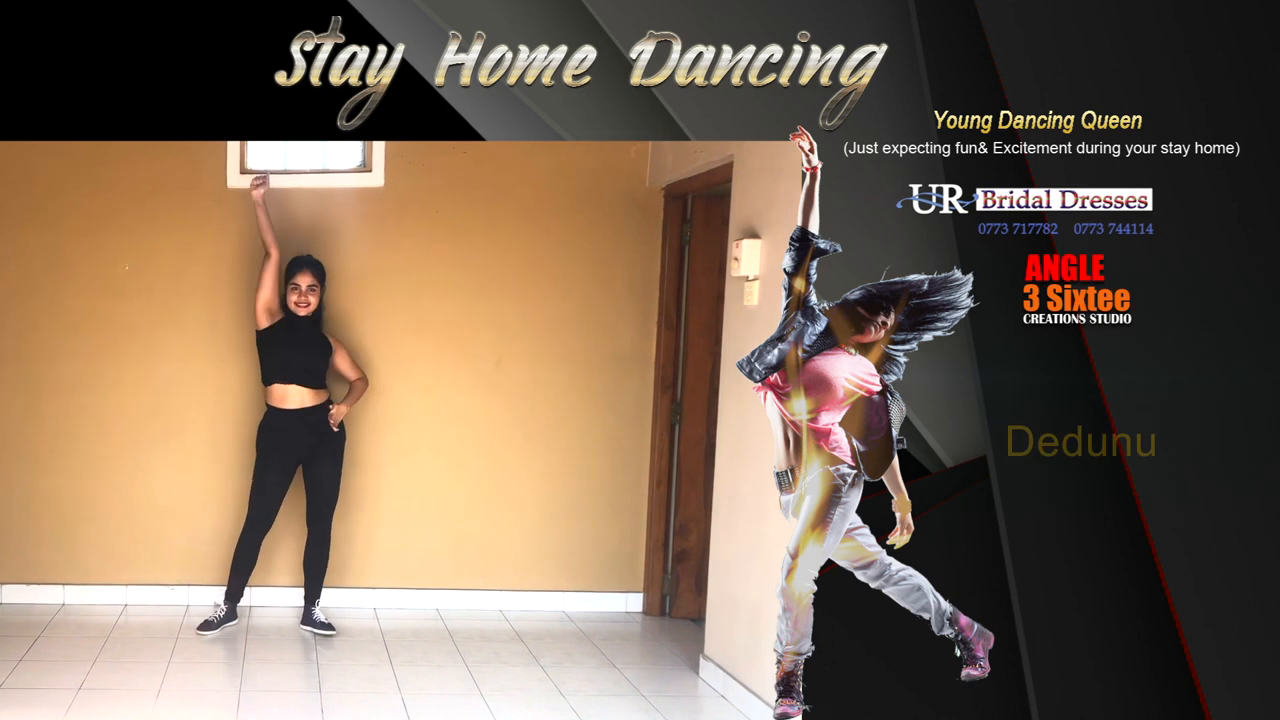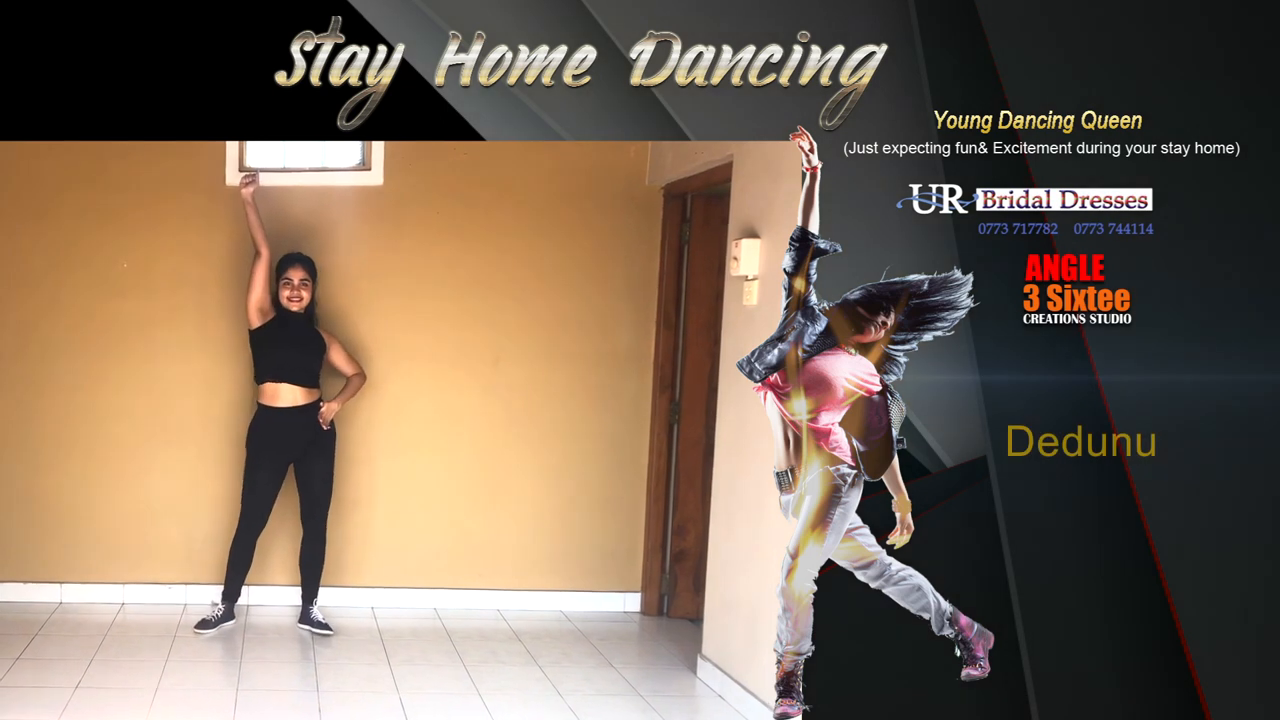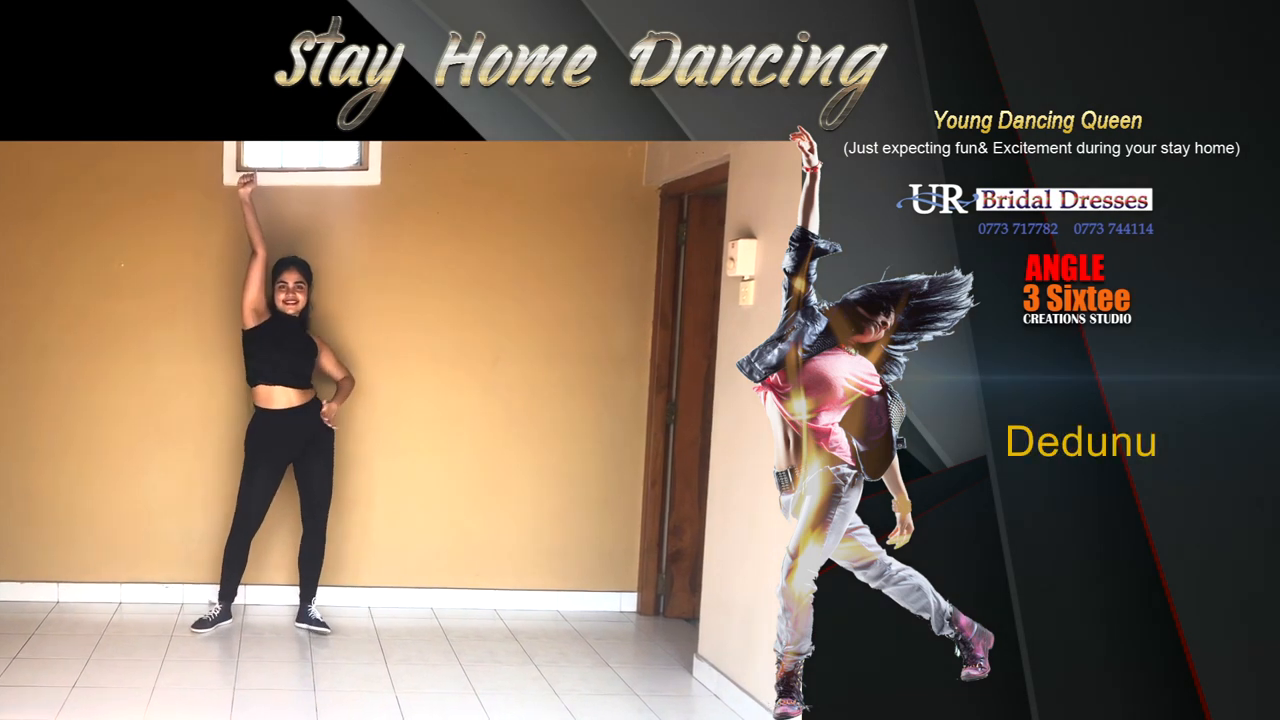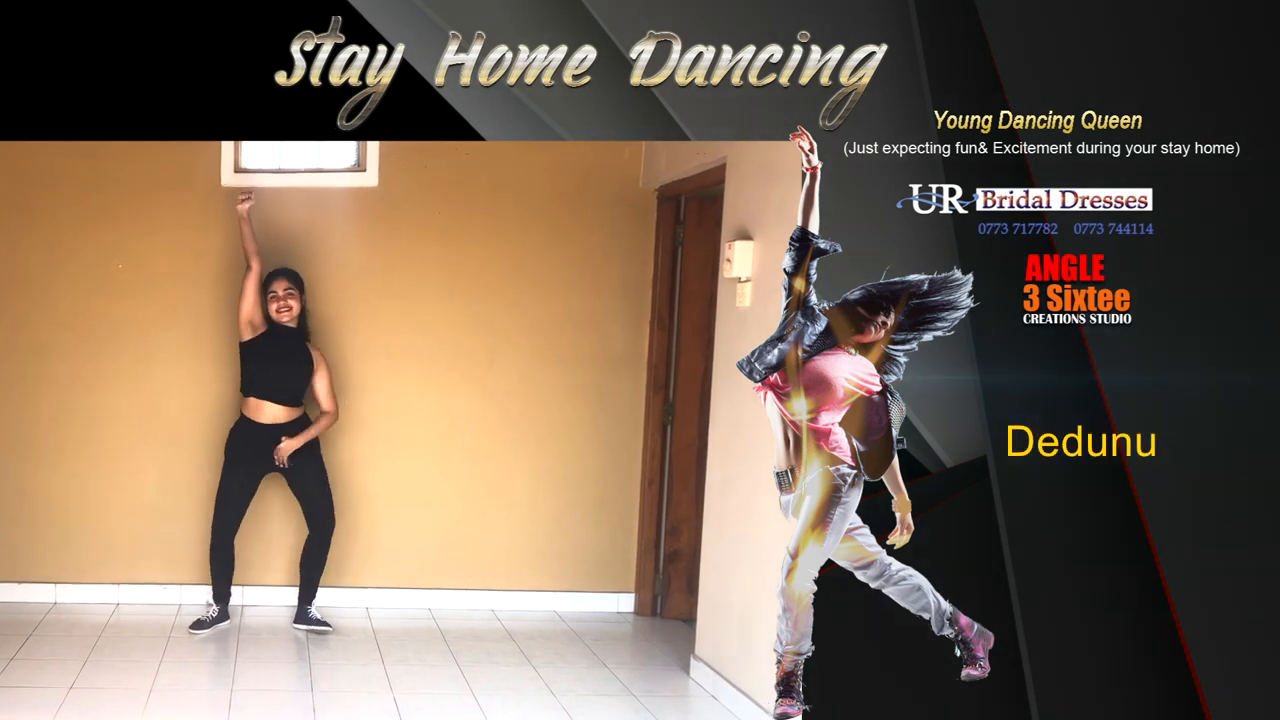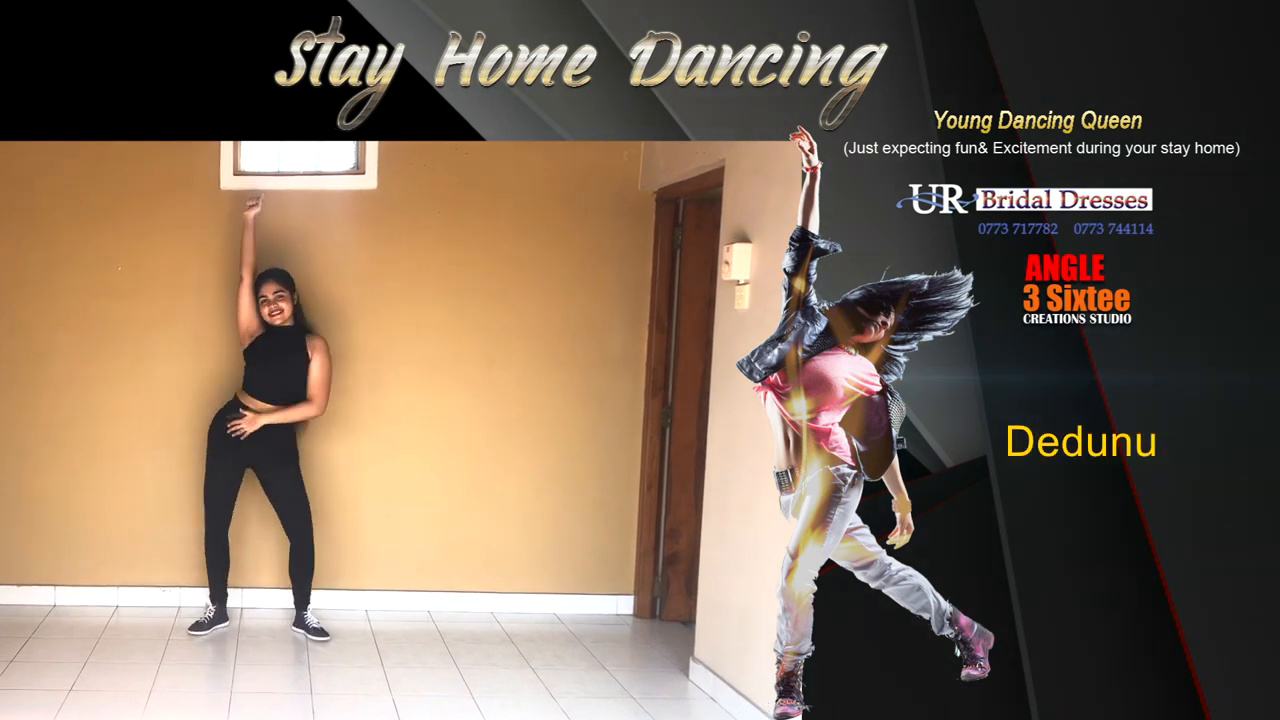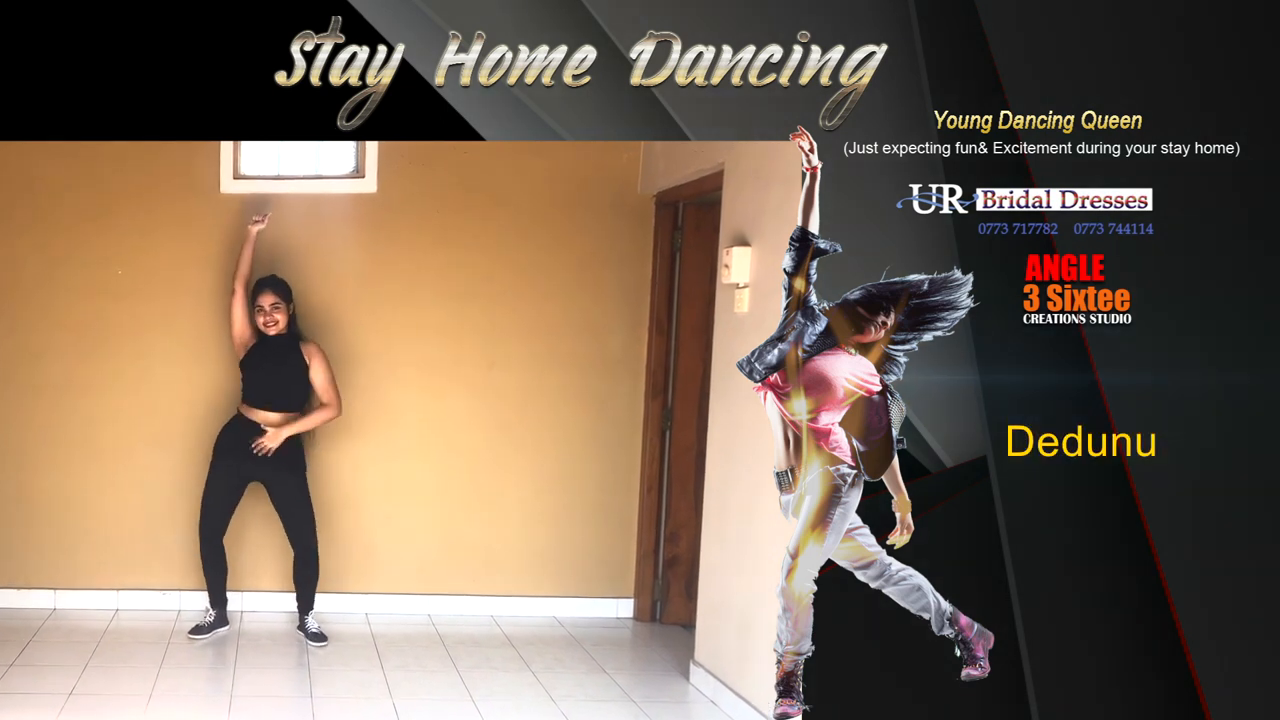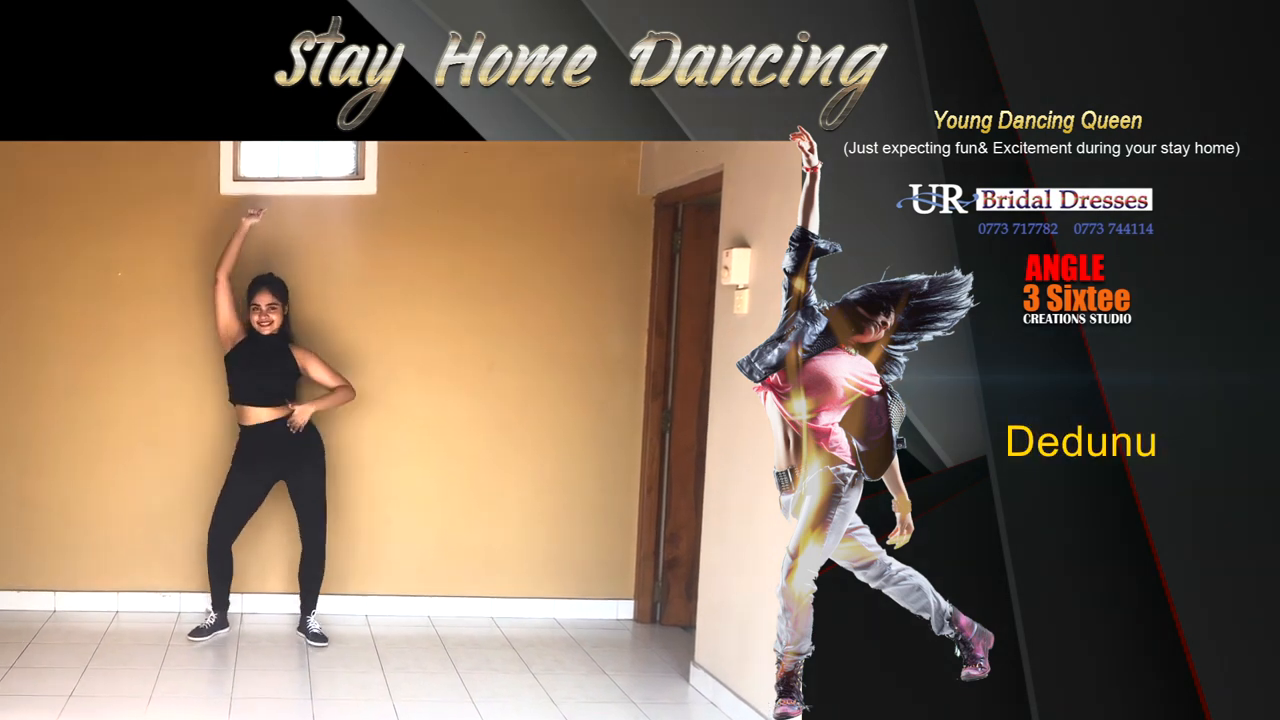
dt=0.3s
person 1, frame 1
left shoulder: (869, 380)
right shoulder: (805, 318)
left elbow: (881, 447)
right elbow: (806, 242)
left wrist: (903, 504)
right wrist: (812, 173)
left hip: (833, 473)
right hip: (791, 480)
left knee: (796, 576)
right knee: (876, 566)
person 1, frame 2
left shoulder: (868, 377)
right shoulder: (805, 317)
left elbow: (880, 446)
right elbow: (807, 243)
left wrist: (902, 505)
right wrist: (814, 173)
left hip: (832, 474)
right hip: (792, 480)
left knee: (795, 577)
right knee: (875, 566)
person 1, frame 3
left shoulder: (869, 380)
right shoulder: (805, 318)
left elbow: (881, 445)
right elbow: (807, 243)
left wrist: (903, 503)
right wrist: (813, 172)
left hip: (832, 473)
right hip: (792, 482)
left knee: (795, 576)
right knee: (877, 566)
person 1, frame 4
left shoulder: (869, 378)
right shoulder: (805, 318)
left elbow: (881, 446)
right elbow: (807, 244)
left wrist: (903, 505)
right wrist: (813, 173)
left hip: (833, 475)
right hip: (792, 481)
left knee: (795, 576)
right knee: (876, 567)
person 1, frame 5
left shoulder: (868, 380)
right shoulder: (805, 318)
left elbow: (881, 445)
right elbow: (805, 242)
left wrist: (903, 504)
right wrist: (813, 173)
left hip: (832, 474)
right hip: (791, 480)
left knee: (795, 576)
right knee: (876, 566)
person 1, frame 6
left shoulder: (868, 379)
right shoulder: (804, 320)
left elbow: (880, 444)
right elbow: (806, 243)
left wrist: (902, 503)
right wrist: (813, 172)
left hip: (832, 475)
right hip: (791, 481)
left knee: (795, 577)
right knee: (877, 567)
person 1, frame 7
left shoulder: (868, 379)
right shoulder: (805, 318)
left elbow: (880, 447)
right elbow: (806, 243)
left wrist: (903, 504)
right wrist: (813, 173)
left hip: (832, 474)
right hip: (791, 481)
left knee: (795, 576)
right knee: (876, 566)
person 2, frame 1
left shoulder: (326, 340)
right shoulder: (270, 321)
left elbow: (359, 378)
right elbow: (271, 255)
left wrist: (344, 405)
right wrist: (258, 201)
left hip: (323, 431)
right hip: (278, 430)
left knee: (320, 524)
right knee: (258, 521)
left ankle: (311, 609)
right ankle: (229, 605)
person 2, frame 2
left shoulder: (320, 337)
right shoulder: (262, 319)
left elbow: (357, 373)
right elbow: (262, 255)
left wrist: (336, 403)
right wrist: (248, 200)
left hip: (314, 430)
right hip: (269, 430)
left knee: (315, 523)
right knee: (251, 522)
left ankle: (309, 609)
right ankle: (227, 605)
person 2, frame 3
left shoulder: (311, 341)
right shoulder: (257, 321)
left elbow: (344, 377)
right elbow: (258, 254)
left wrist: (334, 403)
right wrist: (245, 200)
left hip: (312, 430)
right hip: (267, 432)
left knee: (315, 521)
right knee: (245, 522)
left ankle: (307, 608)
right ankle: (223, 605)
person 2, frame 4
left shoulder: (311, 354)
right shoulder: (254, 332)
left elbow: (330, 410)
right elbow: (253, 268)
left wrist: (298, 441)
right wrist: (244, 216)
left hip: (297, 441)
right hip: (248, 440)
left knee: (323, 523)
right knee: (223, 527)
left ankle: (305, 608)
right ankle: (219, 607)
person 2, frame 5
left shoulder: (313, 345)
right shoulder: (254, 337)
left elbow: (316, 404)
right elbow: (244, 276)
left wrist: (263, 417)
right wrist: (249, 221)
left hip: (277, 442)
right hip: (230, 431)
left knee: (300, 531)
right knee: (215, 522)
left ankle: (303, 613)
right ankle: (218, 608)
person 2, frame 6
left shoulder: (308, 351)
right shoulder: (249, 347)
left elbow: (331, 407)
right elbow: (238, 288)
left wrist: (285, 430)
right wrist: (252, 235)
left hip: (285, 453)
right hip: (236, 445)
left knee: (305, 542)
right knee: (209, 531)
left ankle: (306, 617)
right ankle: (218, 612)
person 2, frame 7
left shoulder: (295, 353)
right shoulder: (234, 341)
left elbow: (346, 391)
right elbow: (220, 281)
left wrist: (312, 405)
right wrist: (242, 231)
left hip: (300, 445)
right hip: (254, 447)
left knee: (314, 536)
right knee: (219, 534)
left ankle: (307, 618)
right ankle: (218, 615)
